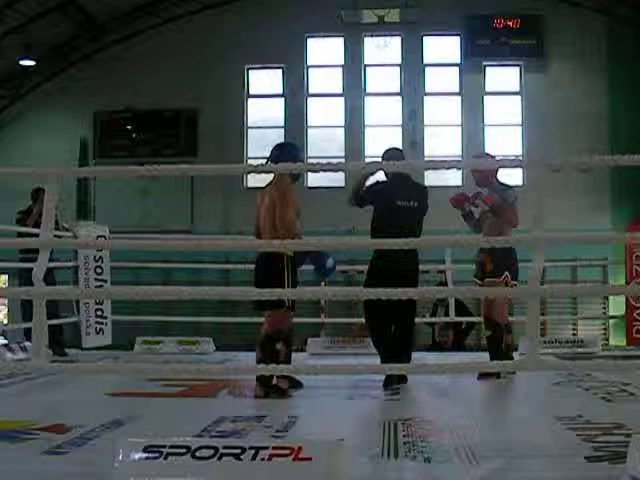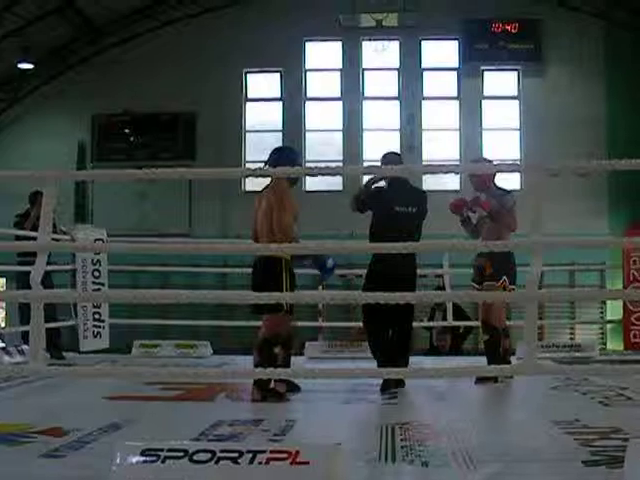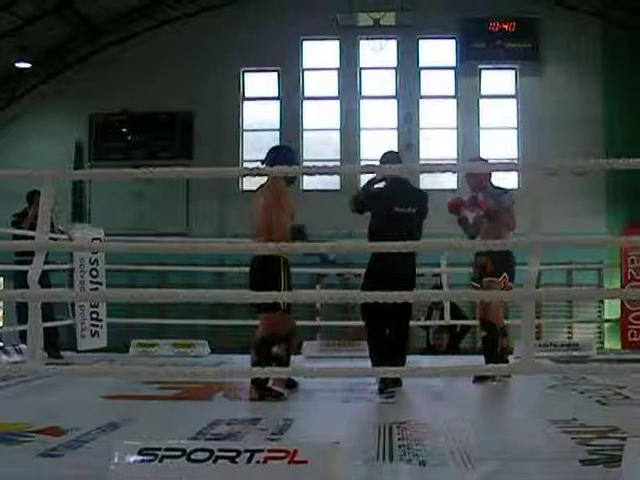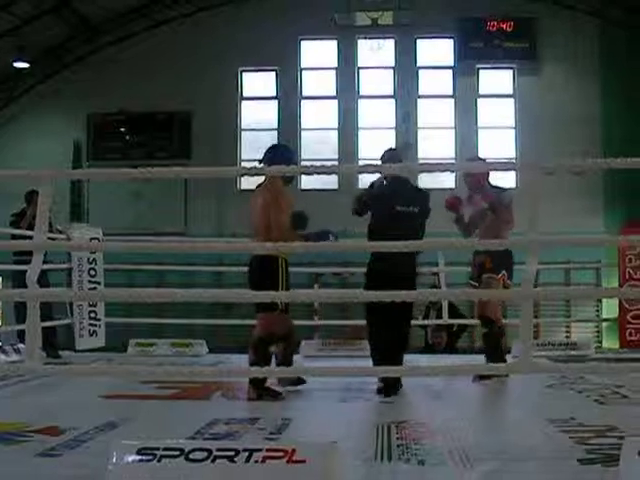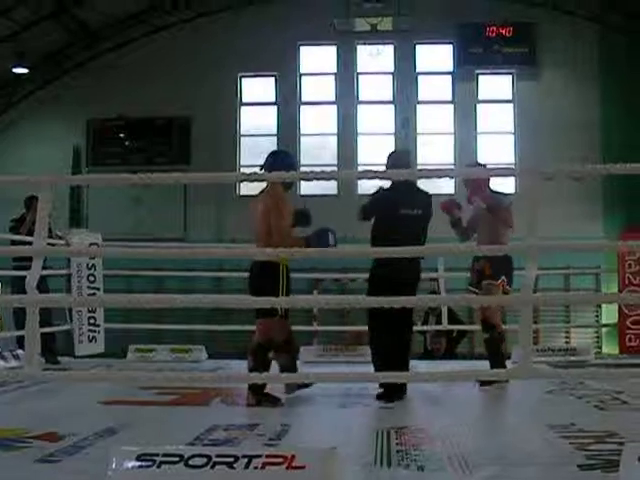
dt=0.1s
person 1, frame 1
left shoulder: (267, 190)
right shoulder: (285, 189)
left elbow: (258, 231)
right elbow: (286, 229)
left hip: (266, 258)
right hip: (280, 259)
left knee: (279, 320)
right knee: (276, 321)
left ankle: (281, 376)
right ankle: (264, 383)
person 1, frame 2
left shoulder: (264, 194)
right shoulder: (282, 193)
right elbow: (283, 233)
left hip: (264, 261)
right hip: (277, 263)
left knee: (281, 323)
right knee: (274, 324)
left ankle: (279, 379)
right ankle: (261, 387)
person 1, frame 3
left shoulder: (263, 192)
right shoulder: (280, 192)
right elbow: (280, 234)
left wrist: (291, 233)
left hip: (261, 261)
right hip: (274, 263)
left knee: (282, 321)
right knee: (271, 323)
left ankle: (280, 375)
right ankle: (258, 386)
person 1, frame 4
left shoulder: (260, 191)
right shoulder: (277, 191)
right elbow: (280, 234)
left wrist: (290, 228)
left hip: (260, 260)
right hip: (272, 262)
left knee: (280, 321)
right knee: (268, 323)
right ankle: (256, 386)
person 1, frame 5
left shoulder: (262, 197)
right shoulder: (279, 197)
right elbow: (281, 240)
left wrist: (292, 221)
right wrist: (311, 241)
left hip: (262, 266)
right hip: (273, 268)
left knee: (280, 326)
right knee: (267, 329)
right ankle: (255, 392)
person 2, frame 1
left shoulder: (381, 189)
right shoulder: (420, 192)
left elbow: (354, 200)
left wrist: (364, 178)
left hip: (384, 261)
right hip: (409, 261)
left knee: (377, 315)
right knee: (404, 318)
left ankle: (393, 366)
person 2, frame 2
left shoulder: (380, 194)
right shoulder: (419, 197)
left elbow: (355, 205)
left wrist: (370, 182)
left hip: (382, 265)
right hip: (407, 266)
left knee: (375, 320)
right knee: (402, 322)
left ankle: (390, 371)
person 2, frame 3
left shoulder: (378, 195)
right shoulder: (420, 197)
left elbow: (354, 206)
left wrist: (369, 185)
left hip: (381, 266)
right hip: (407, 267)
left knee: (375, 322)
right knee: (400, 323)
left ankle: (387, 376)
right ankle: (395, 374)
person 2, frame 4
left shoulder: (380, 195)
right shoulder: (421, 196)
left elbow: (356, 209)
left hip: (382, 265)
right hip: (407, 266)
left knee: (379, 324)
right knee: (400, 322)
left ankle: (389, 378)
right ankle: (394, 375)
person 2, frame 5
left shoulder: (383, 197)
right shoulder: (425, 199)
left elbow: (362, 216)
left hip: (385, 270)
right hip: (411, 270)
left knee: (381, 328)
right knee: (402, 325)
left ankle: (391, 387)
person 3, frame 1
left shoulder: (506, 193)
right shoulder: (486, 196)
left elbow: (513, 221)
right elbow: (477, 228)
left wrist: (490, 204)
right wrist: (465, 210)
left hip: (502, 255)
right hip: (488, 255)
left knee: (492, 313)
right knee: (498, 312)
right ankle: (506, 360)
person 3, frame 2
left shoulder: (504, 197)
right shoulder: (484, 201)
left elbow: (512, 226)
right elbow: (475, 234)
left wrist: (488, 210)
right wrist: (463, 216)
left hip: (500, 259)
right hip: (486, 259)
left knee: (490, 316)
right knee: (495, 316)
right ankle: (504, 364)
person 3, frame 3
left shoulder: (502, 197)
right shoulder: (480, 202)
left elbow: (511, 225)
right elbow: (472, 234)
left wrist: (486, 209)
right wrist: (461, 215)
left hip: (500, 258)
right hip: (484, 258)
left knee: (487, 314)
right knee: (494, 315)
left ankle: (491, 367)
right ankle: (501, 363)
person 3, frame 4
left shoulder: (501, 195)
right shoulder: (478, 202)
left elbow: (509, 221)
right elbow: (467, 232)
left wrist: (487, 203)
right wrist: (458, 214)
left hip: (498, 256)
right hip: (482, 256)
left knee: (485, 311)
right knee: (492, 313)
left ankle: (494, 363)
right ankle: (499, 362)
person 3, frame 5
left shoulder: (501, 200)
right shoulder: (478, 208)
left elbow: (509, 223)
right elbow: (464, 236)
left wrist: (486, 203)
right wrist: (454, 216)
left hip: (498, 262)
right hip: (481, 262)
left knee: (489, 317)
right knee: (489, 318)
left ankle: (498, 371)
right ankle: (499, 370)
person 4, frame 1
right shoulder: (23, 215)
right elbow: (23, 231)
right wrist: (36, 213)
left hip: (45, 266)
right hip: (28, 267)
left knee: (52, 306)
right knee: (29, 306)
left ankle: (57, 345)
person 4, frame 2
right shoulder: (21, 218)
right elbow: (21, 234)
right wrist: (34, 216)
left hip: (43, 269)
right hip: (25, 270)
left knee: (50, 309)
right knee: (26, 310)
left ankle: (54, 349)
person 4, frame 3
right shoulder: (18, 217)
right elbow: (19, 233)
right wrist: (31, 215)
left hip: (41, 269)
right hip: (23, 270)
left knee: (47, 309)
right knee: (24, 309)
left ankle: (52, 348)
person 4, frame 4
right shoulder: (17, 217)
right elbow: (17, 233)
right wrist: (29, 215)
left hip: (39, 268)
right hip: (21, 269)
left knee: (46, 308)
right knee: (22, 309)
left ankle: (51, 347)
person 4, frame 5
right shoulder: (16, 223)
right elbow: (17, 239)
right wrist: (29, 221)
left hip: (38, 274)
right hip: (21, 275)
left knee: (45, 314)
right knee: (21, 314)
left ankle: (49, 353)
right ankle: (23, 352)
